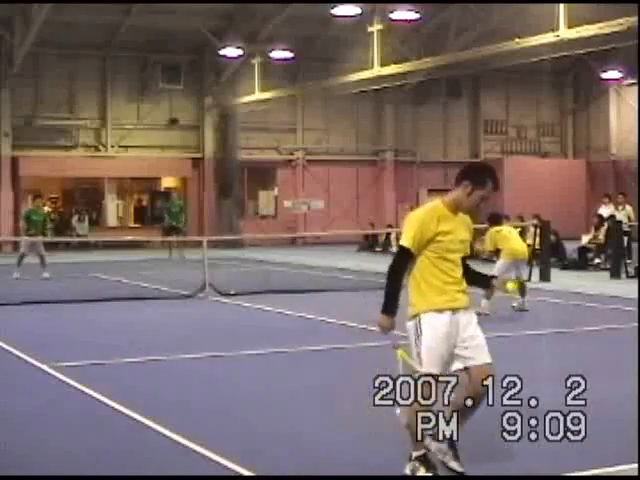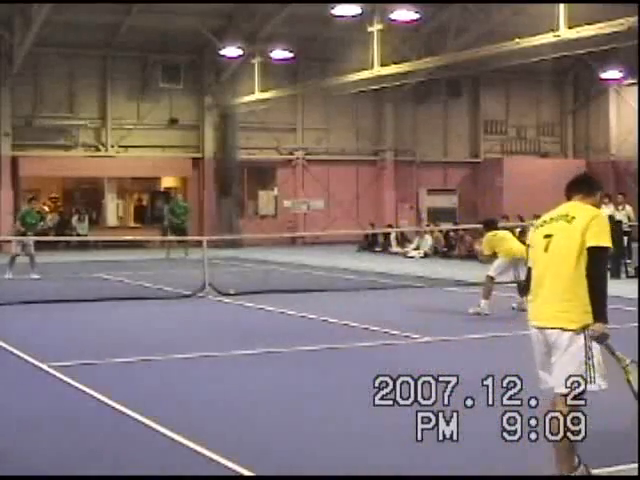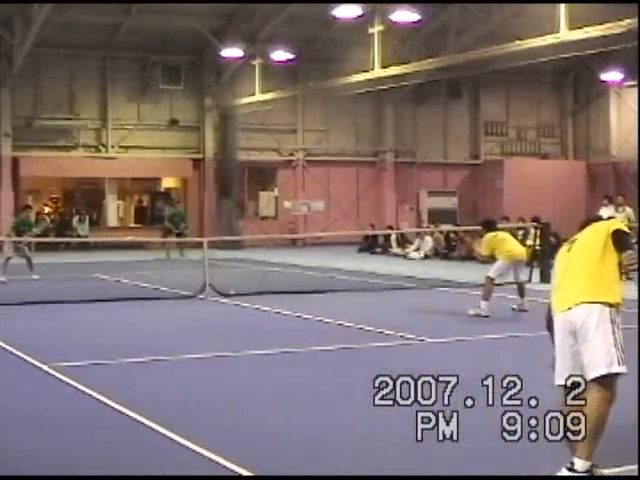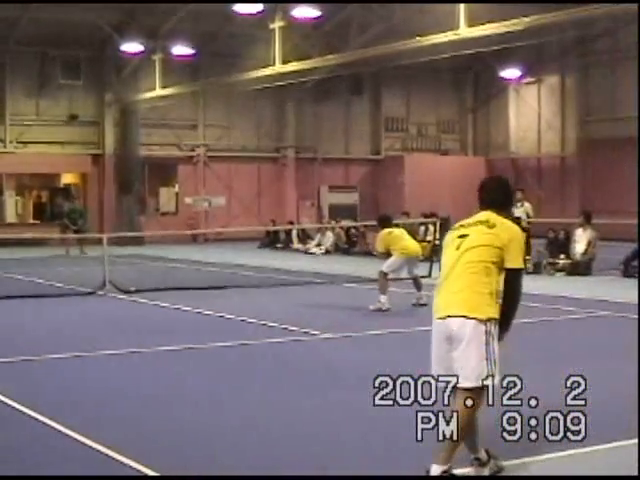
dt=1s
person 1, frame 1
left shoulder: (465, 223)
right shoulder: (424, 216)
right elbow: (399, 266)
left wrist: (488, 281)
right wrist: (388, 312)
left hip: (461, 311)
right hip: (430, 313)
left knee: (482, 376)
right knee: (424, 388)
left ankle: (444, 438)
right ankle: (418, 457)
person 1, frame 2
left shoulder: (543, 222)
right shoulder: (594, 217)
right elbow: (596, 270)
right wrist: (600, 318)
left hip: (538, 318)
right hip: (572, 320)
left knee: (561, 396)
right knee: (567, 402)
left ankle: (569, 462)
right ankle: (565, 470)
person 1, frame 3
left shoulder: (566, 249)
right shoulder: (610, 226)
right elbow: (620, 236)
left wrist: (557, 335)
right wrist: (628, 252)
left hip: (562, 312)
right hip: (595, 307)
right knee: (602, 389)
left ankle: (579, 463)
right ankle: (579, 467)
person 1, frame 4
left shoulder: (458, 228)
right shoulder: (510, 231)
right elbow: (512, 287)
right wrist: (503, 326)
left hip: (442, 312)
right hip: (473, 315)
left knee: (464, 393)
right knee: (470, 395)
left ankle: (480, 459)
right ankle: (438, 469)
